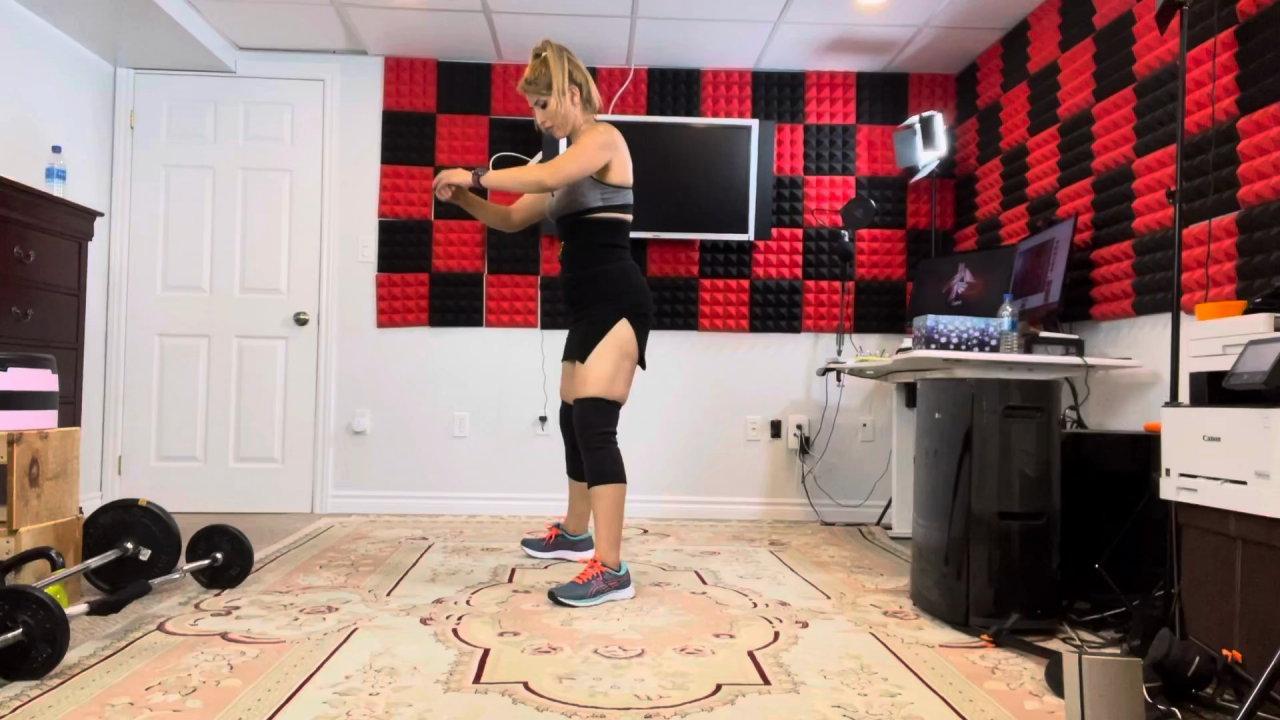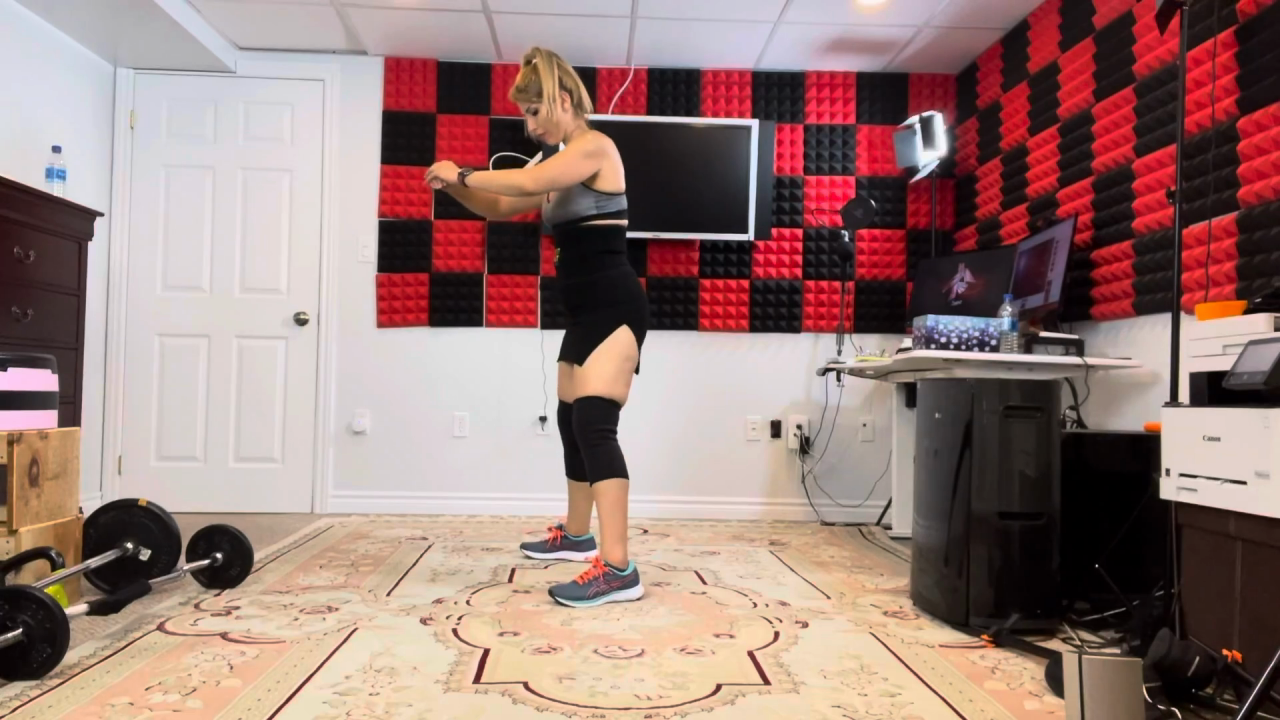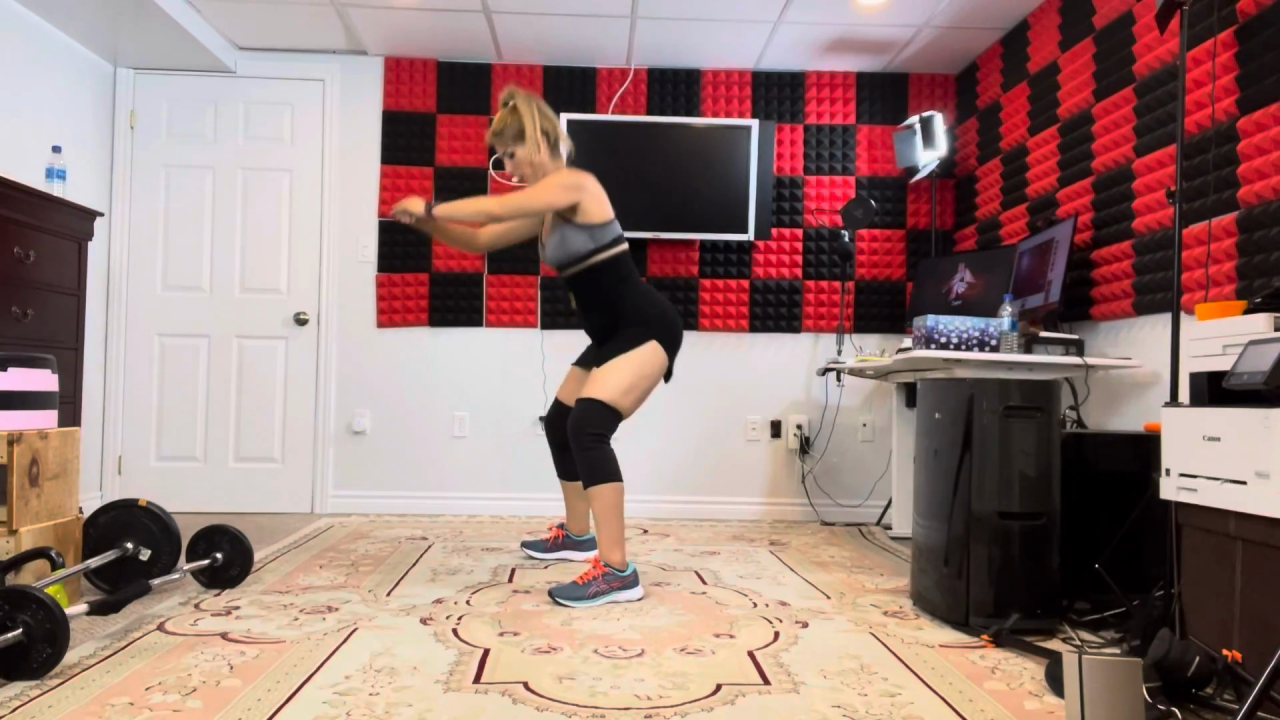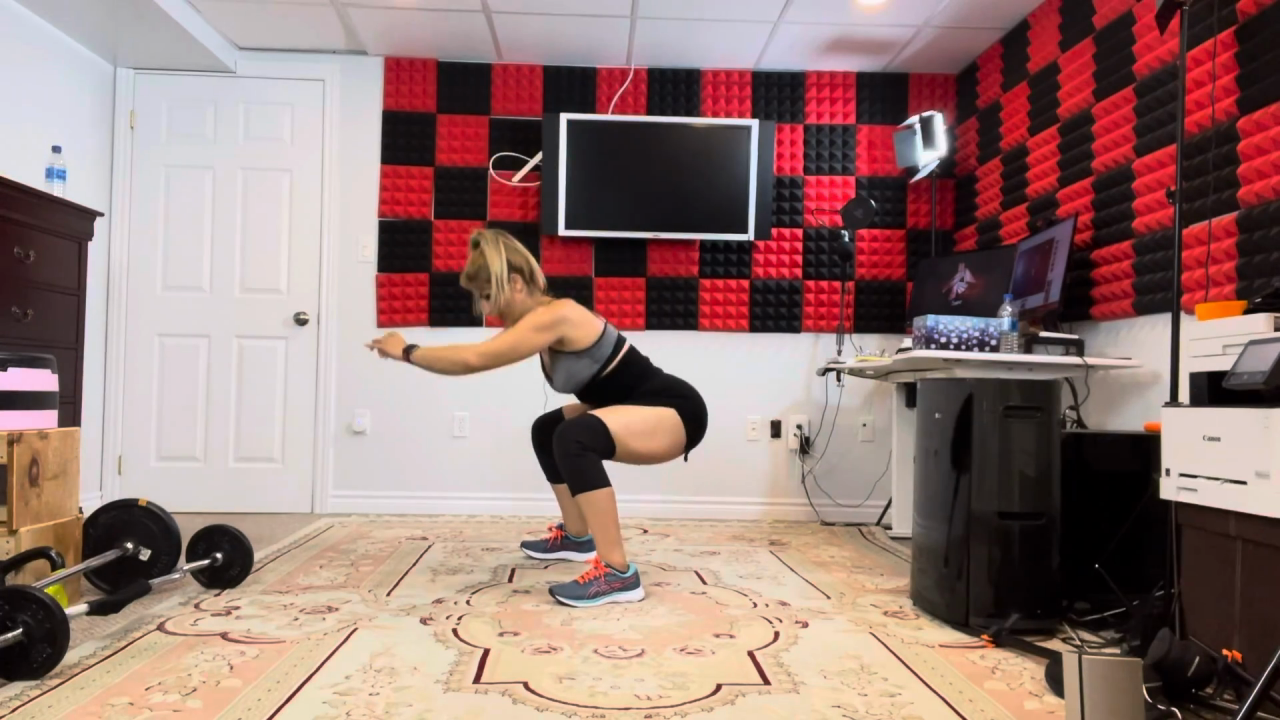
dt=0.4s
person 1, frame 1
left shoulder: (604, 139)
right shoulder: (568, 165)
left elbow: (544, 177)
right elbow: (513, 219)
left wrist: (477, 176)
right wrist: (464, 194)
left hip: (616, 301)
right hip: (591, 306)
left knee: (594, 425)
right knee: (573, 421)
left ankle: (610, 569)
right ankle: (574, 532)
person 1, frame 2
left shoulder: (595, 146)
right shoulder: (562, 167)
left elbow: (529, 182)
right elbow: (502, 206)
left wrist: (463, 173)
right wrist: (455, 185)
left hip: (615, 308)
right hip: (589, 312)
left knee: (594, 424)
right knee: (572, 422)
left ankle: (617, 569)
right ankle: (576, 534)
person 1, frame 3
left shoulder: (573, 184)
right shoulder: (544, 211)
left elbow: (493, 209)
right elbow: (480, 237)
left wrist: (428, 210)
right wrist: (430, 220)
left hip: (648, 330)
right hip: (616, 335)
left knee: (588, 424)
right knee: (560, 421)
left ankle: (617, 571)
right ankle: (577, 535)
person 1, frame 4
left shoulder: (556, 316)
right shoulder: (536, 322)
left elbow: (476, 358)
right elbow: (477, 357)
left wrist: (409, 351)
right wrist: (412, 352)
left hip: (675, 412)
right hip: (640, 408)
left knee: (574, 438)
right knee: (547, 432)
left ankle: (617, 572)
right ankle: (577, 535)
